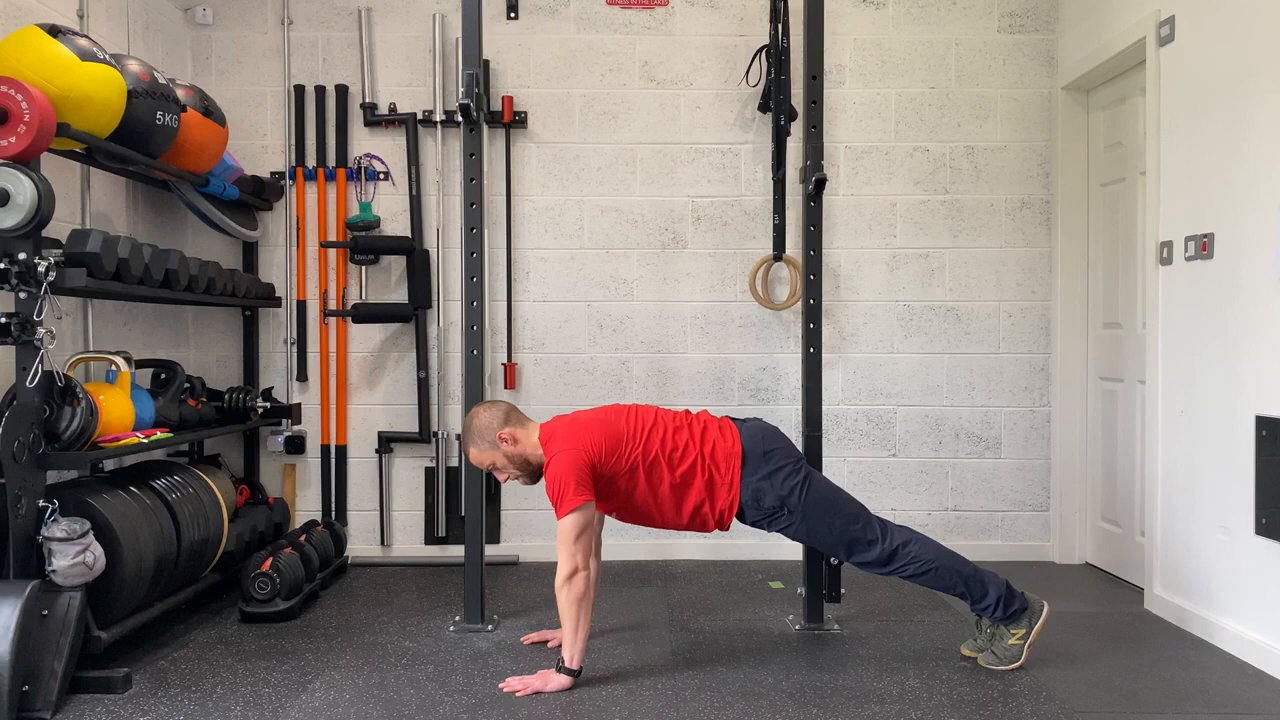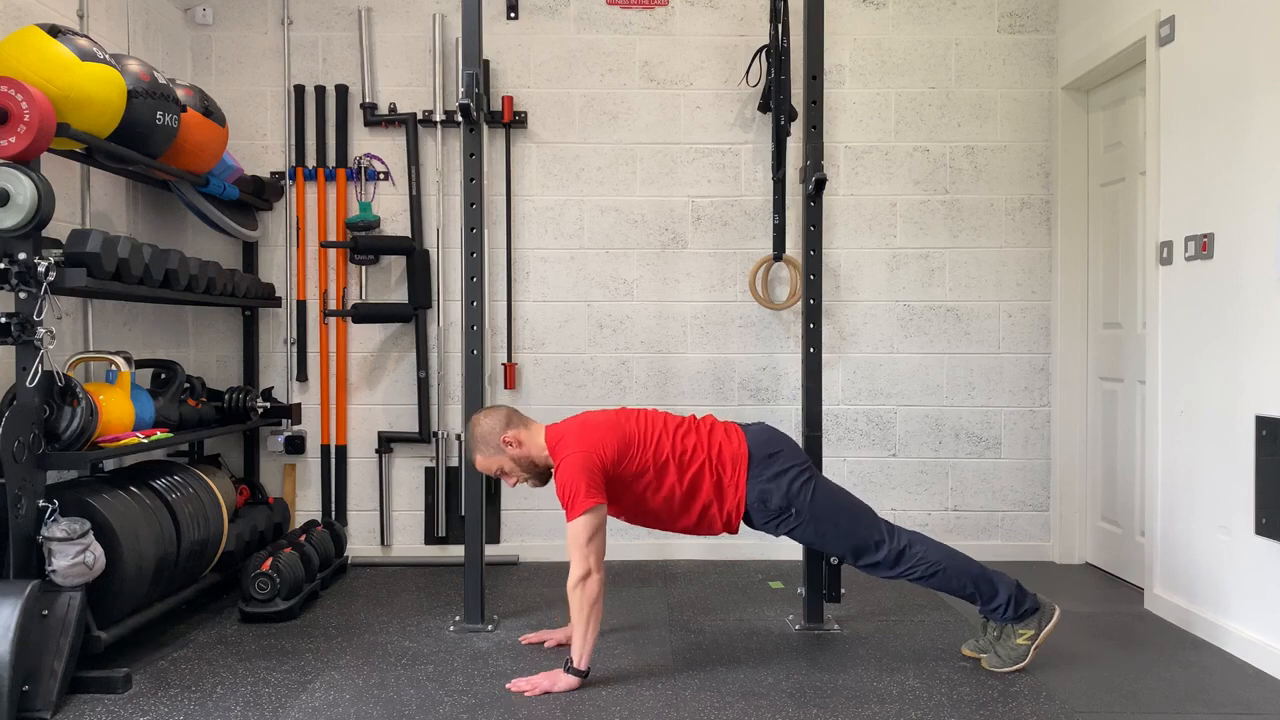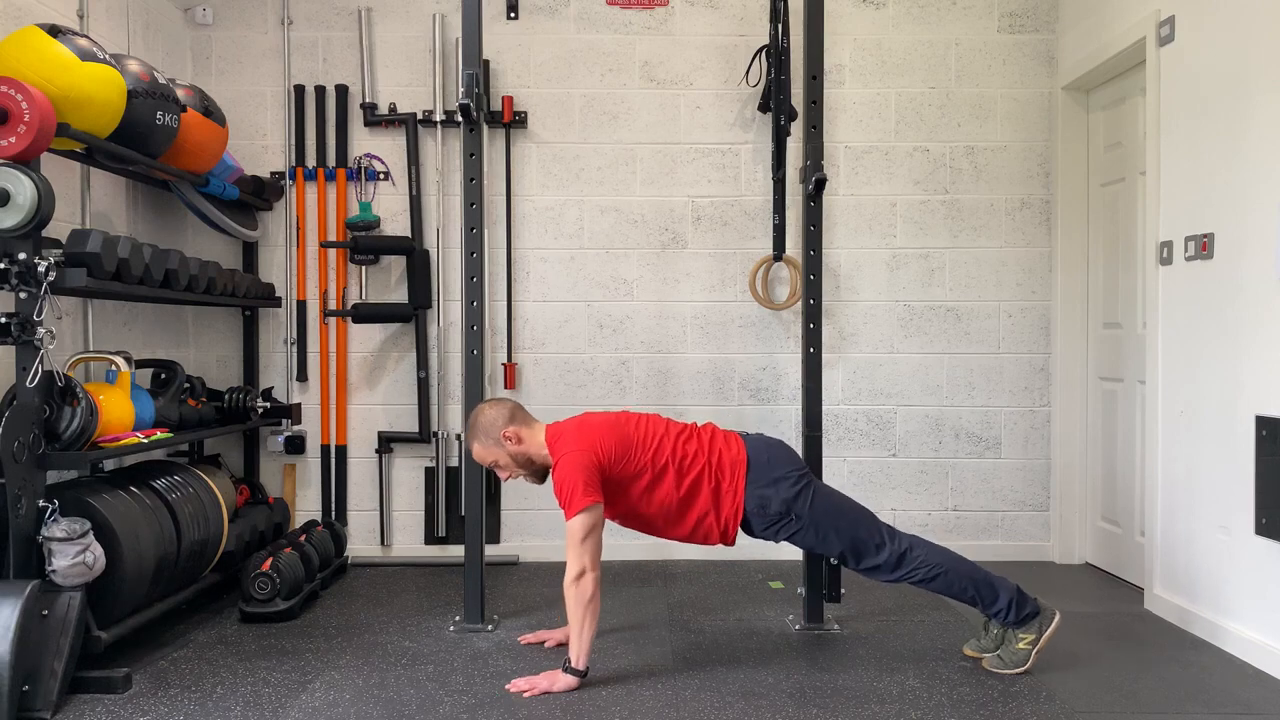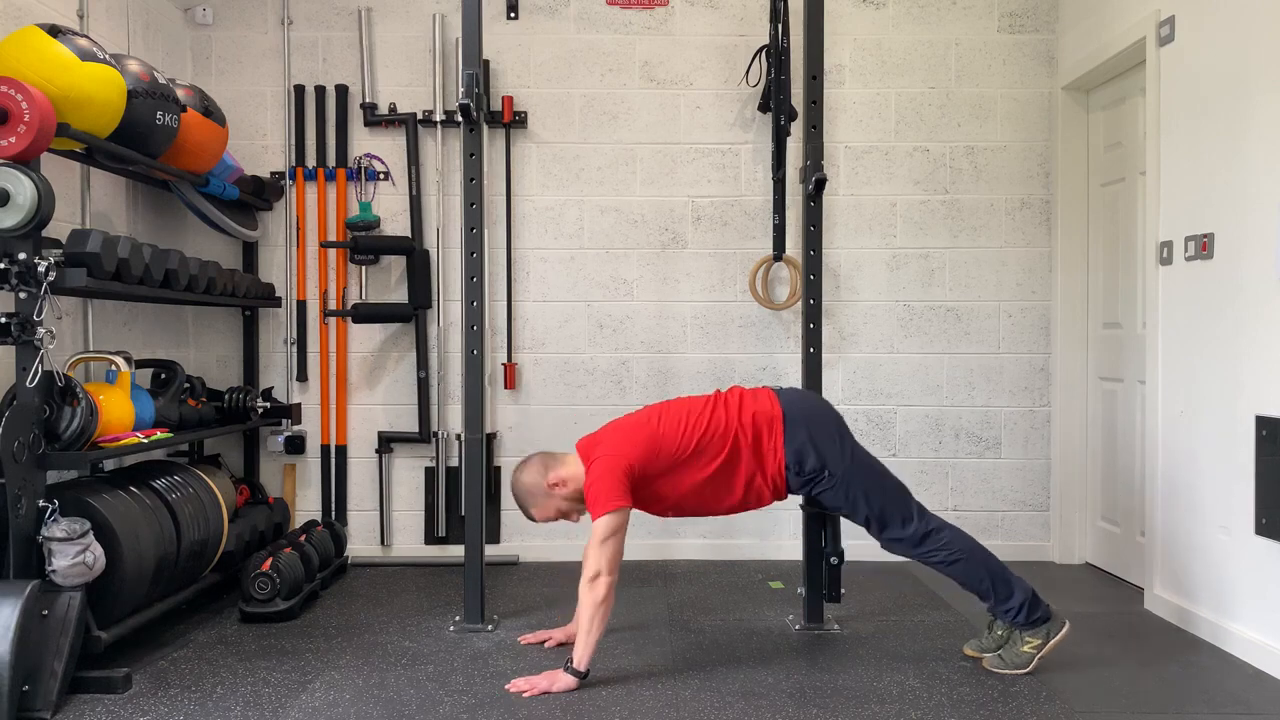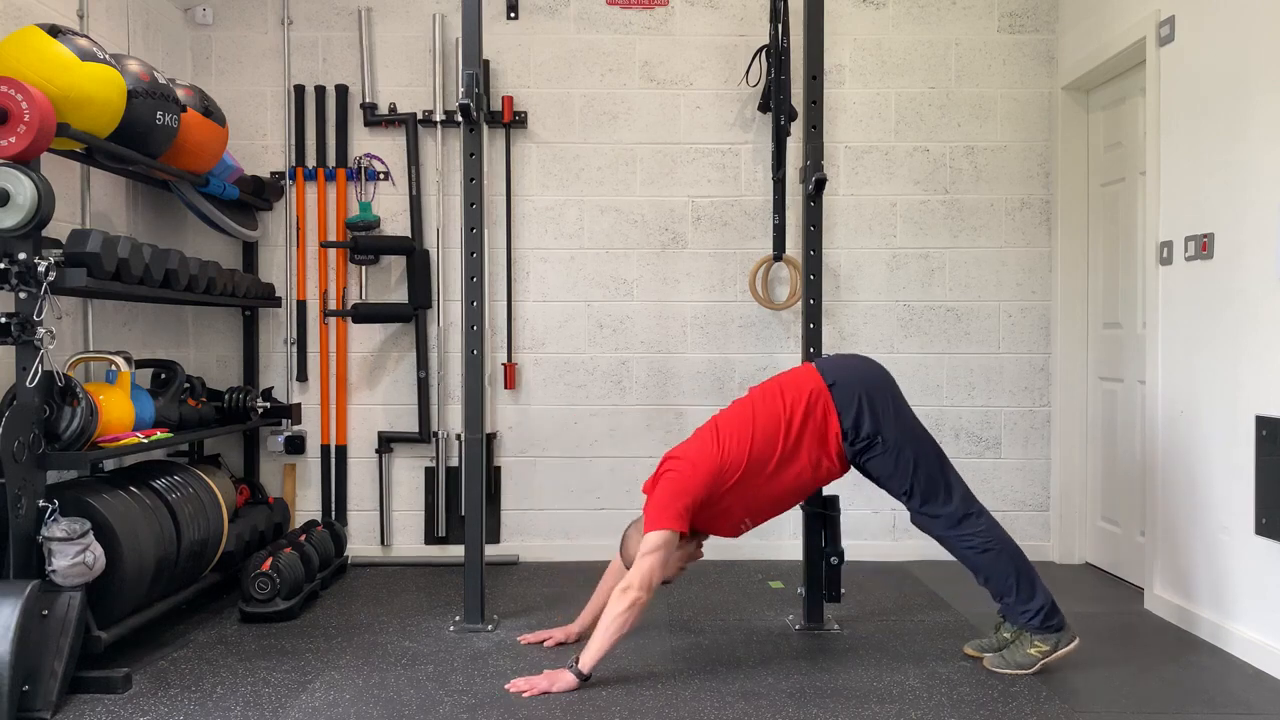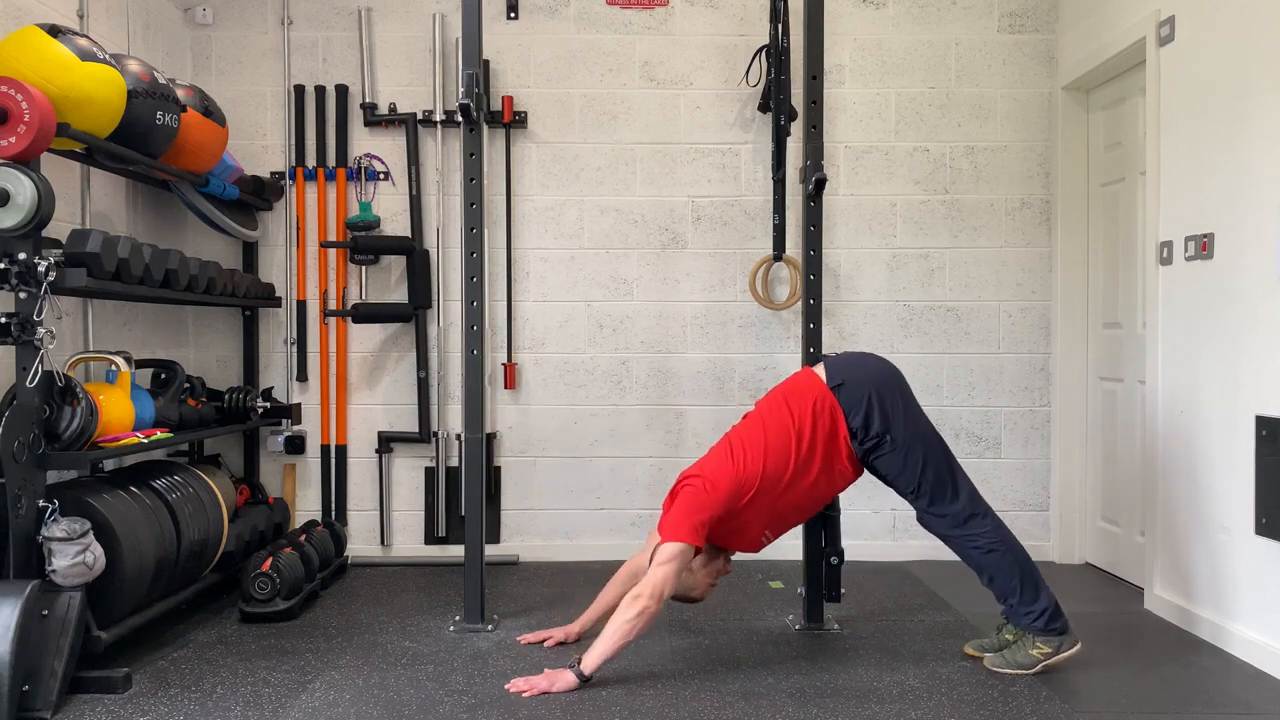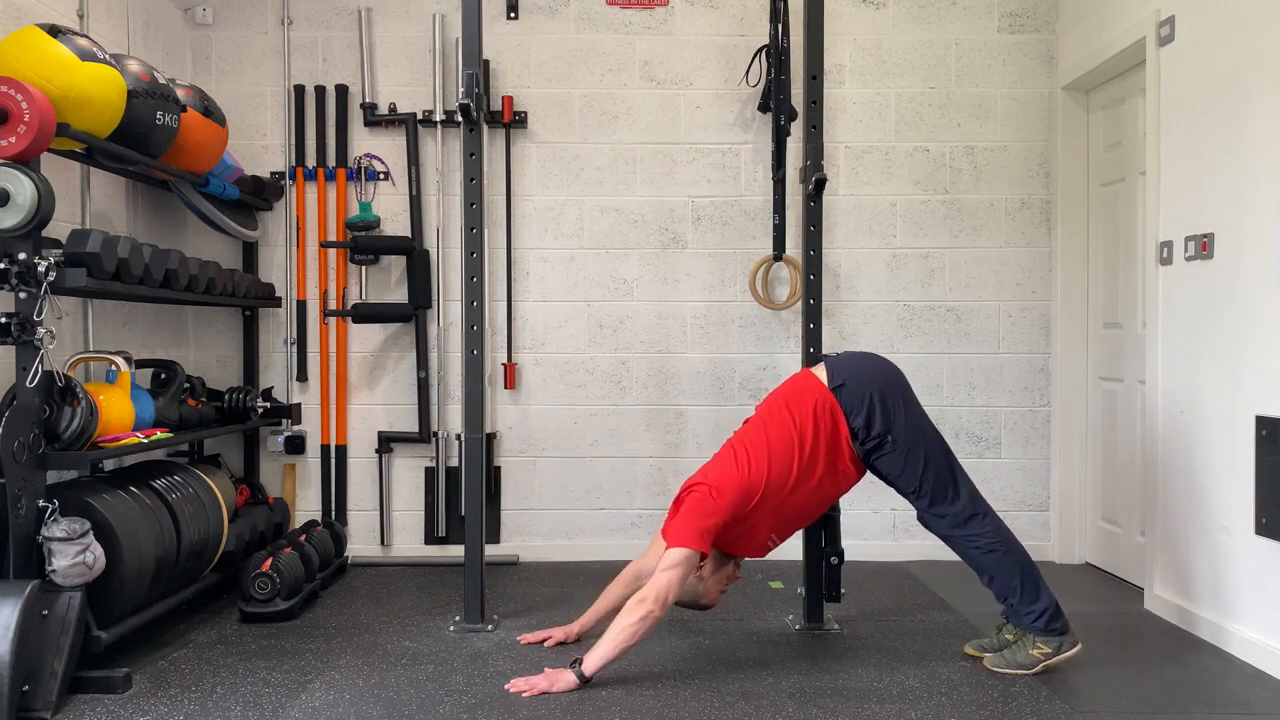
dt=0.5s
person 1, frame 1
left shoulder: (562, 458)
right shoulder: (571, 439)
left elbow: (573, 570)
right elbow: (590, 553)
left wrist: (567, 668)
right wrist: (573, 627)
left hip: (750, 475)
right hip: (742, 458)
left knee: (874, 546)
right knee: (868, 540)
left ankle: (1012, 609)
right ankle: (995, 608)
person 1, frame 2
left shoulder: (572, 458)
right shoulder: (575, 442)
left elbow: (586, 571)
right elbow: (590, 562)
left wrist: (574, 669)
right wrist: (577, 628)
left hip: (760, 481)
right hip: (749, 464)
left knee: (881, 550)
right knee: (876, 548)
left ankle: (1020, 610)
right ankle: (1001, 608)
person 1, frame 3
left shoulder: (570, 459)
right shoulder: (577, 441)
left elbow: (582, 571)
right elbow: (586, 566)
left wrist: (573, 669)
right wrist: (574, 627)
left hip: (758, 488)
right hip: (748, 476)
left knee: (882, 554)
right knee: (878, 551)
left ankle: (1022, 614)
right ankle: (1004, 613)
person 1, frame 4
left shoulder: (604, 466)
right shoulder: (603, 454)
left elbow: (599, 574)
right elbow: (600, 571)
left wrist: (573, 670)
right wrist: (575, 626)
left hip: (792, 441)
right hip: (783, 428)
left knee: (908, 530)
right knee: (905, 530)
left ankle: (1032, 618)
right ankle: (1010, 614)
person 1, frame 5
left shoulder: (678, 491)
right shoulder: (678, 488)
left elbow: (635, 591)
right elbow: (624, 562)
left wrist: (577, 672)
right wrist: (576, 627)
left hip: (848, 402)
right hip: (839, 399)
left knee: (947, 512)
right knee: (940, 513)
left ankle: (1043, 626)
right ankle: (1020, 618)
person 1, frame 6
left shoulder: (698, 505)
right shoulder: (695, 505)
left elbow: (646, 597)
right elbow: (638, 566)
left wrist: (578, 672)
right wrist: (576, 627)
left hip: (857, 400)
right hip: (849, 395)
left knee: (954, 512)
right knee: (947, 513)
left ankle: (1046, 629)
right ankle: (1024, 620)
person 1, frame 7
left shoulder: (704, 510)
right shoulder: (699, 509)
left elbow: (650, 602)
right elbow: (640, 568)
left wrist: (579, 673)
right wrist: (576, 627)
left hip: (857, 398)
right hip: (847, 397)
left knee: (955, 513)
right knee: (947, 513)
left ankle: (1046, 629)
right ankle: (1022, 621)
